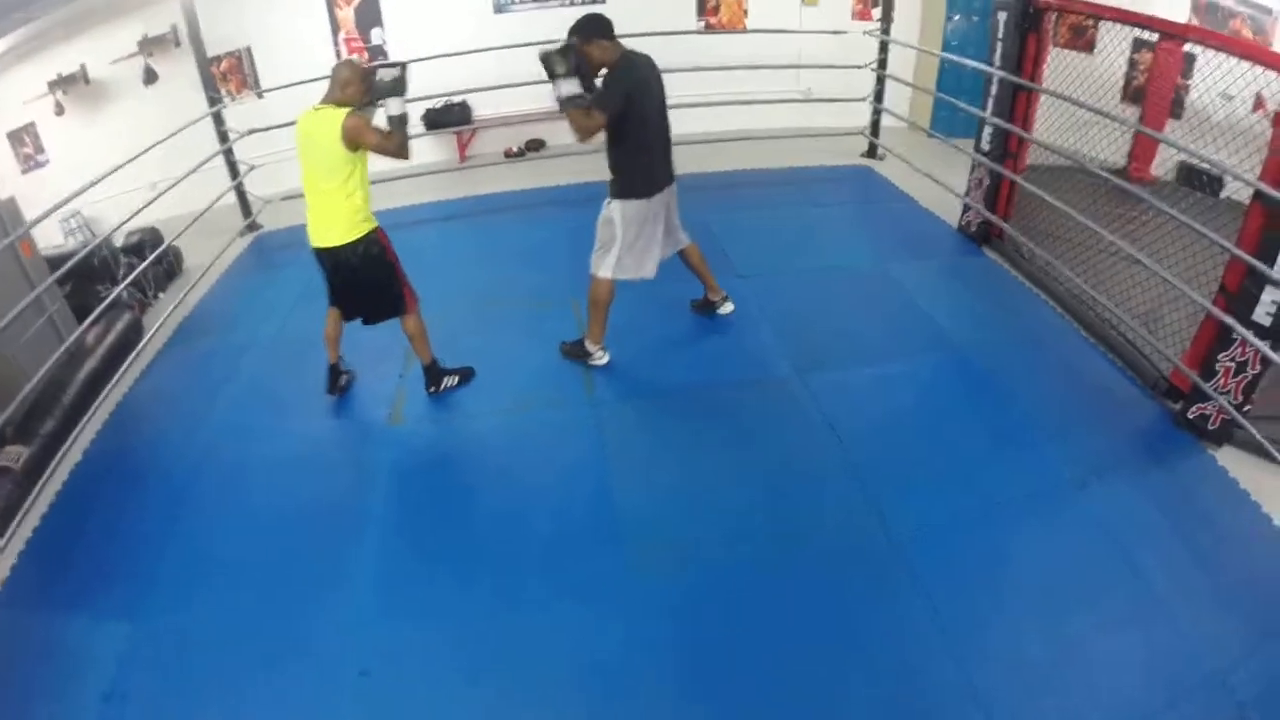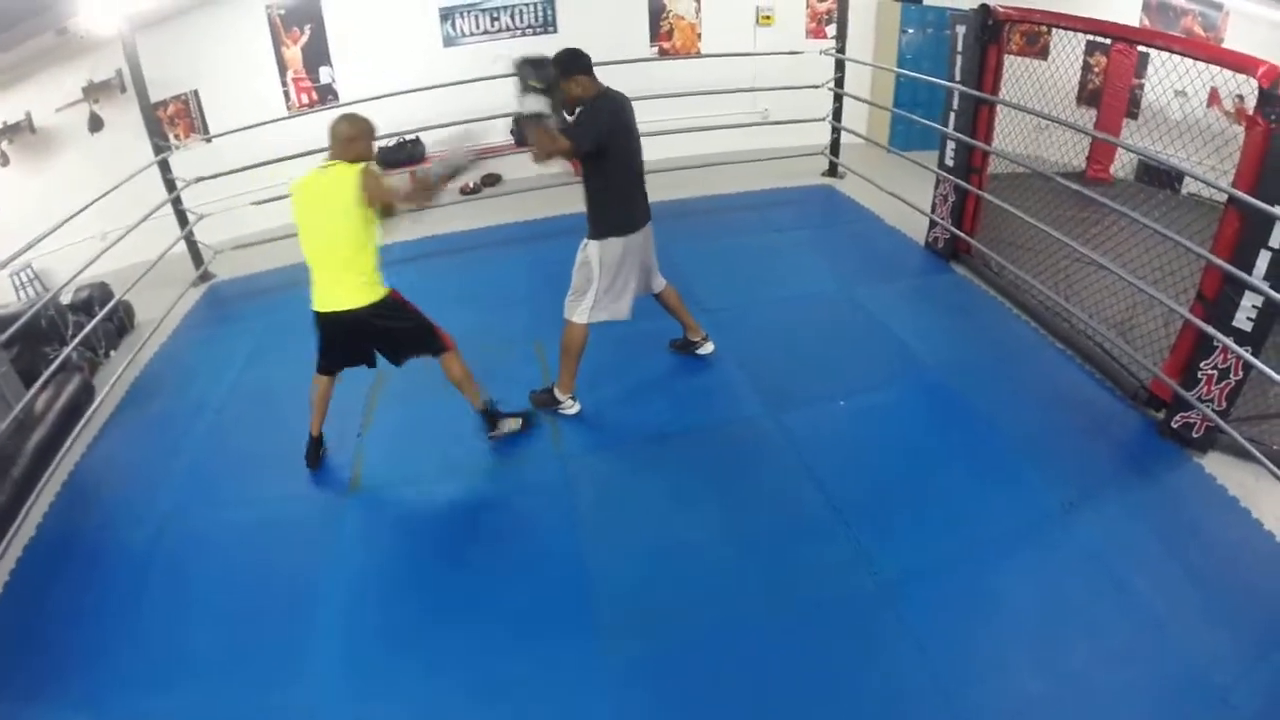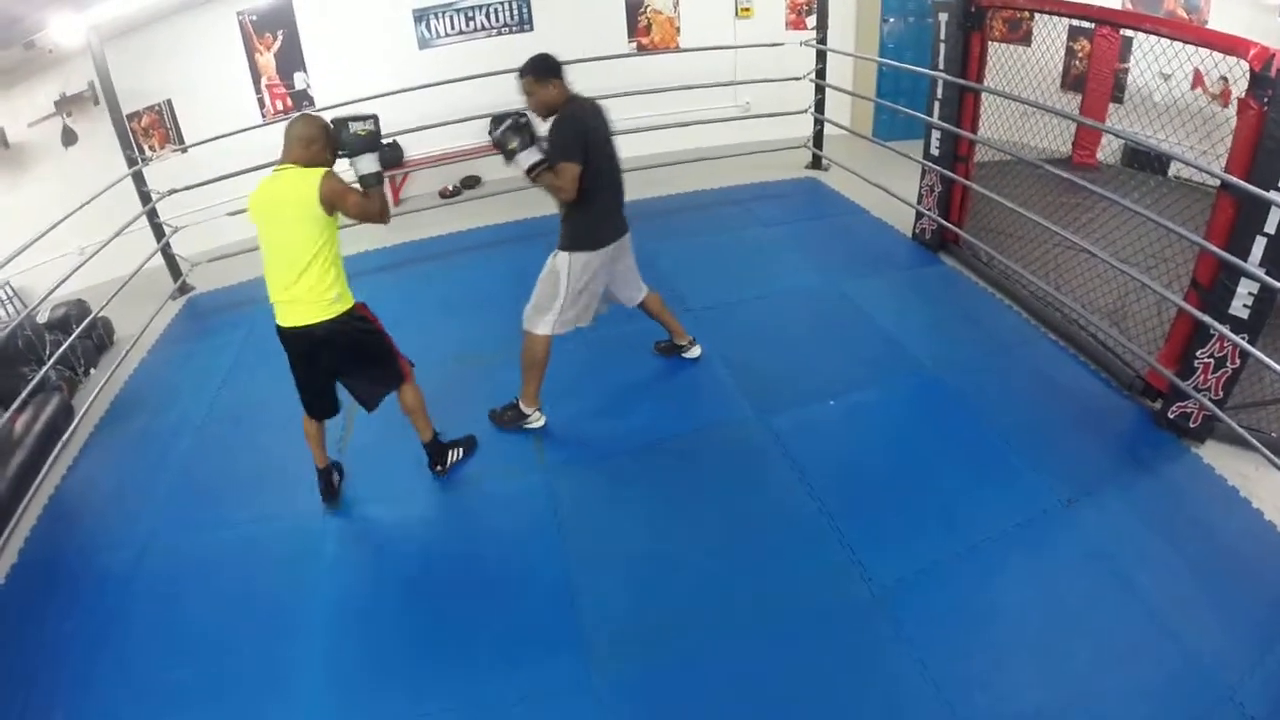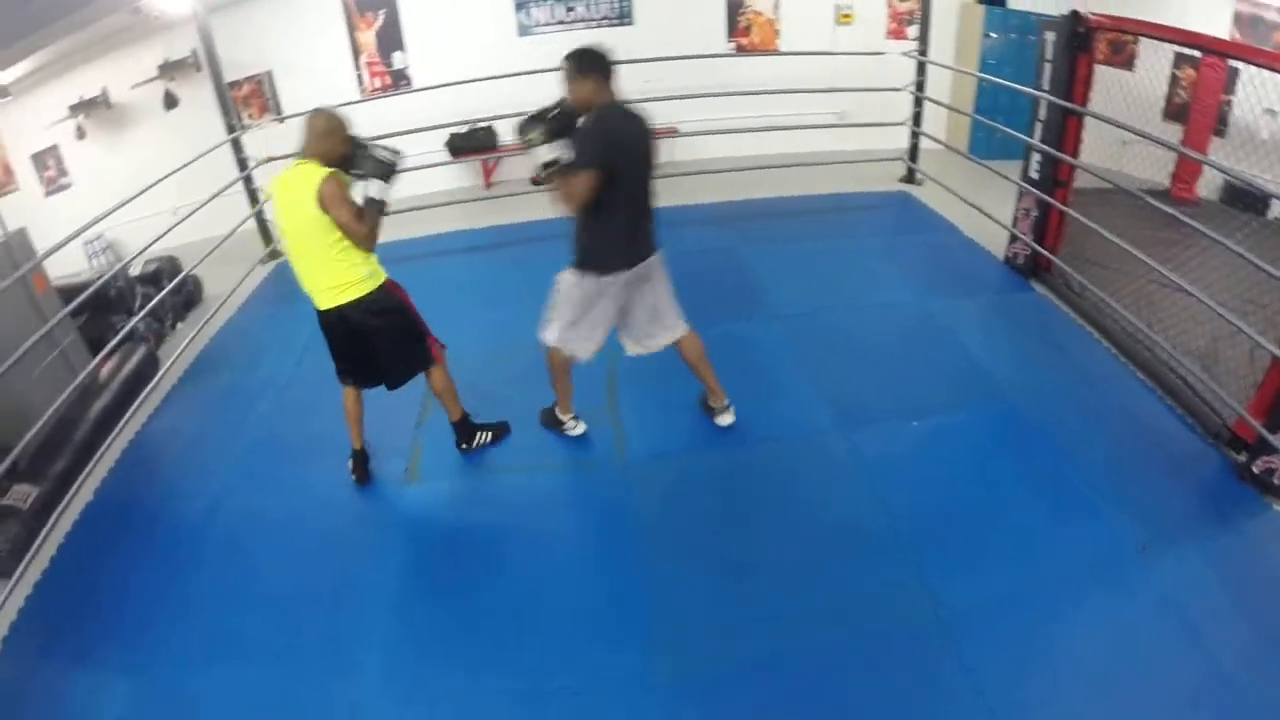
dt=1s
person 1, frame 1
left shoulder: (621, 77)
right shoulder: (643, 63)
left elbow: (584, 130)
left wrist: (565, 83)
right wrist: (582, 85)
left hip: (633, 190)
right hip: (661, 178)
left knee: (603, 266)
right knee: (678, 239)
left ankle: (593, 346)
right ankle: (717, 297)
person 1, frame 2
left shoulder: (597, 113)
right shoulder: (613, 101)
left elbow: (544, 151)
right elbow: (571, 144)
left wrist: (532, 98)
right wrist: (546, 106)
left hip: (611, 230)
right hip: (636, 219)
left knee: (578, 309)
right knee: (654, 282)
left ankle: (563, 394)
right ankle: (697, 338)
person 1, frame 3
left shoulder: (568, 123)
right shoulder: (587, 110)
left elbow: (565, 190)
left wrist: (523, 154)
right wrist: (524, 145)
left hip: (584, 241)
right hip: (613, 229)
left knee: (538, 321)
right knee: (634, 290)
left ankle: (528, 408)
right ankle: (685, 341)
person 1, frame 4
left shoulder: (597, 129)
right shoulder: (634, 123)
left elbow: (576, 199)
right wrist: (573, 148)
left hip: (599, 263)
right hip: (643, 253)
left knee: (557, 336)
right knee: (676, 329)
left ankle: (565, 415)
right ankle: (719, 404)
person 2, frame 1
left shoulder: (306, 121)
right shoulder: (349, 121)
right elbow: (400, 151)
left wrist: (374, 97)
right wrist: (394, 100)
left hip: (321, 240)
right hip: (356, 237)
left knee: (338, 303)
right knee: (407, 304)
left ankle: (334, 374)
right ankle: (434, 376)
person 2, frame 2
left shoulder: (300, 188)
right shoulder: (361, 178)
right elbow: (420, 194)
right wrist: (450, 165)
left hip: (326, 308)
right hip: (367, 303)
left knee: (327, 371)
right knee: (445, 348)
left ankle: (314, 445)
right ankle: (492, 419)
person 2, frame 3
left shoulder: (257, 196)
right shoulder: (322, 183)
right elbow: (379, 213)
right wrist: (367, 160)
left hip: (289, 325)
right hip: (334, 316)
left knee: (314, 406)
right knee: (402, 376)
left ankle: (326, 476)
right ankle: (437, 453)
person 2, frame 4
left shoulder: (281, 184)
right shoulder: (326, 181)
right elbow: (365, 239)
right wrist: (375, 190)
left hip: (328, 307)
right hip: (367, 294)
left knee: (352, 381)
right knee: (431, 357)
left ankle: (358, 459)
right ankle: (466, 432)
